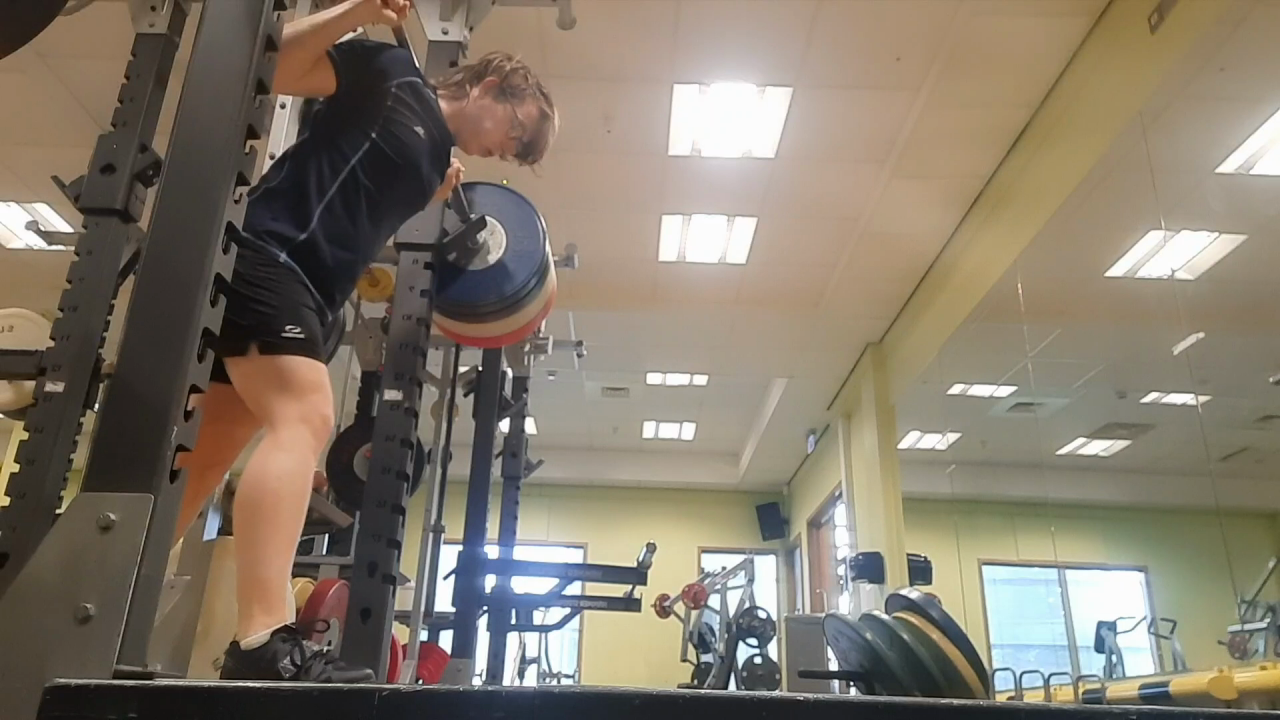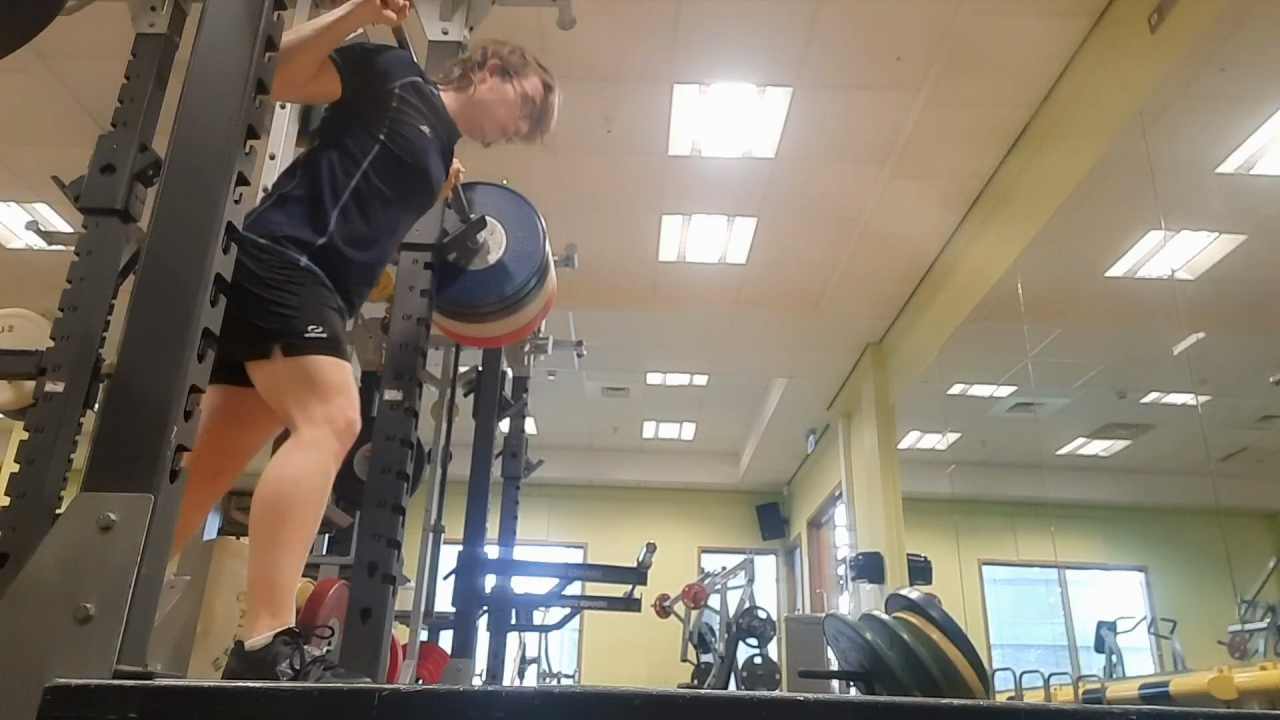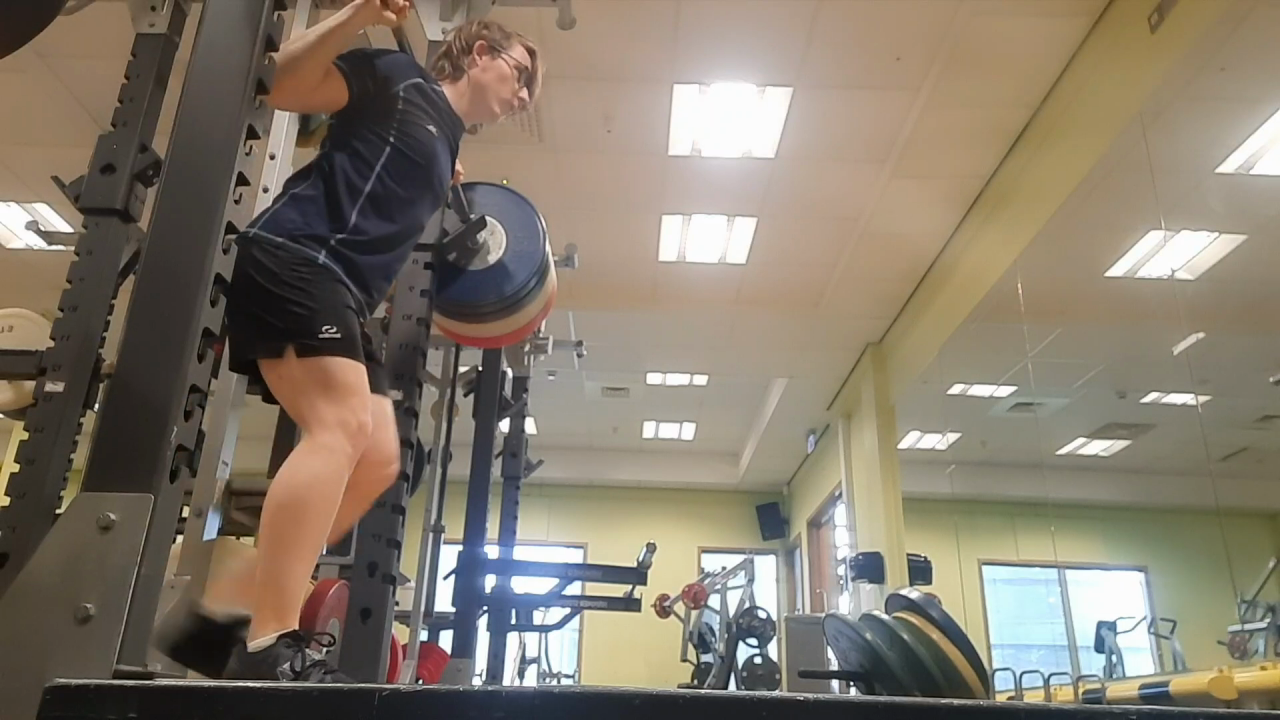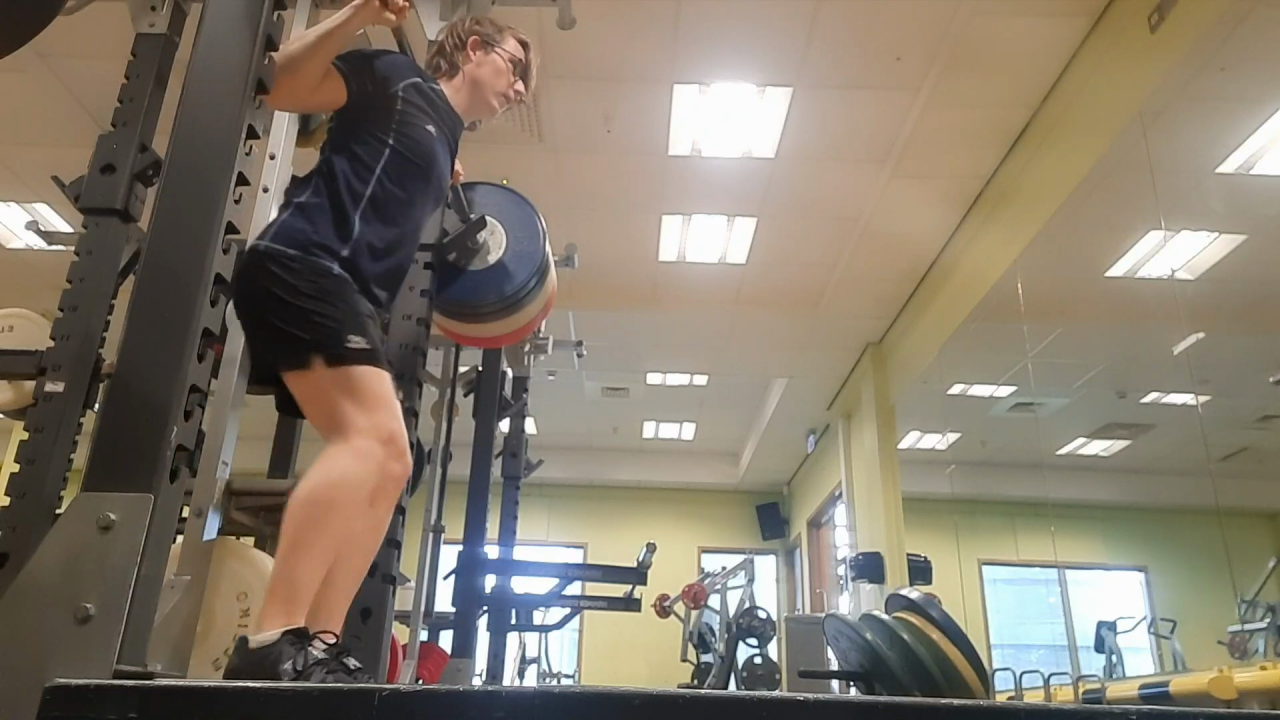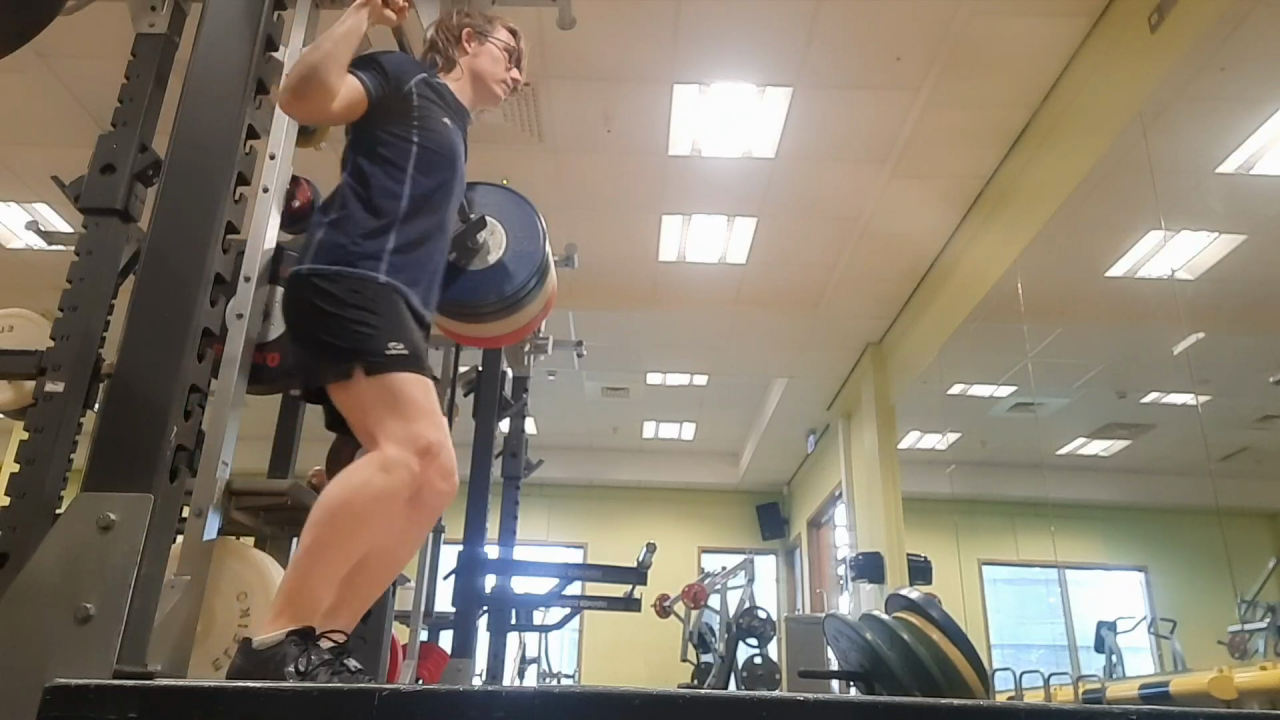
dt=0.3s
person 1, frame 1
left shoulder: (435, 160)
right shoulder: (390, 76)
right elbow: (272, 67)
left wrist: (434, 198)
left hip: (296, 286)
right hip: (260, 257)
left knee: (205, 456)
right knee: (303, 419)
right ankle: (263, 642)
person 1, frame 2
left shoulder: (440, 151)
right shoulder: (393, 76)
right elbow: (278, 75)
left wrist: (436, 196)
left hip: (312, 283)
right hip: (278, 260)
left knee: (212, 465)
right knee: (328, 421)
right ankle: (268, 646)
person 1, frame 3
left shoulder: (445, 148)
right shoulder: (399, 79)
right elbow: (283, 84)
left wrist: (441, 195)
left hip: (335, 290)
right hip: (292, 262)
left knee: (376, 458)
right knee: (344, 428)
left ankle: (218, 611)
right ankle: (266, 646)
person 1, frame 4
left shoulder: (445, 141)
right shoulder: (395, 79)
right elbow: (281, 83)
left wrist: (441, 193)
left hip: (341, 290)
right hip: (300, 267)
left knee: (386, 459)
right knee: (369, 437)
left ankle: (315, 645)
right ankle: (270, 642)
person 1, frame 5
left shoulder: (450, 132)
right shoulder: (405, 80)
right elbow: (303, 97)
left wrist: (453, 201)
left hip: (387, 301)
right hip: (349, 283)
left knee: (433, 477)
right knee: (409, 450)
left ankle: (323, 645)
right ankle: (275, 643)
